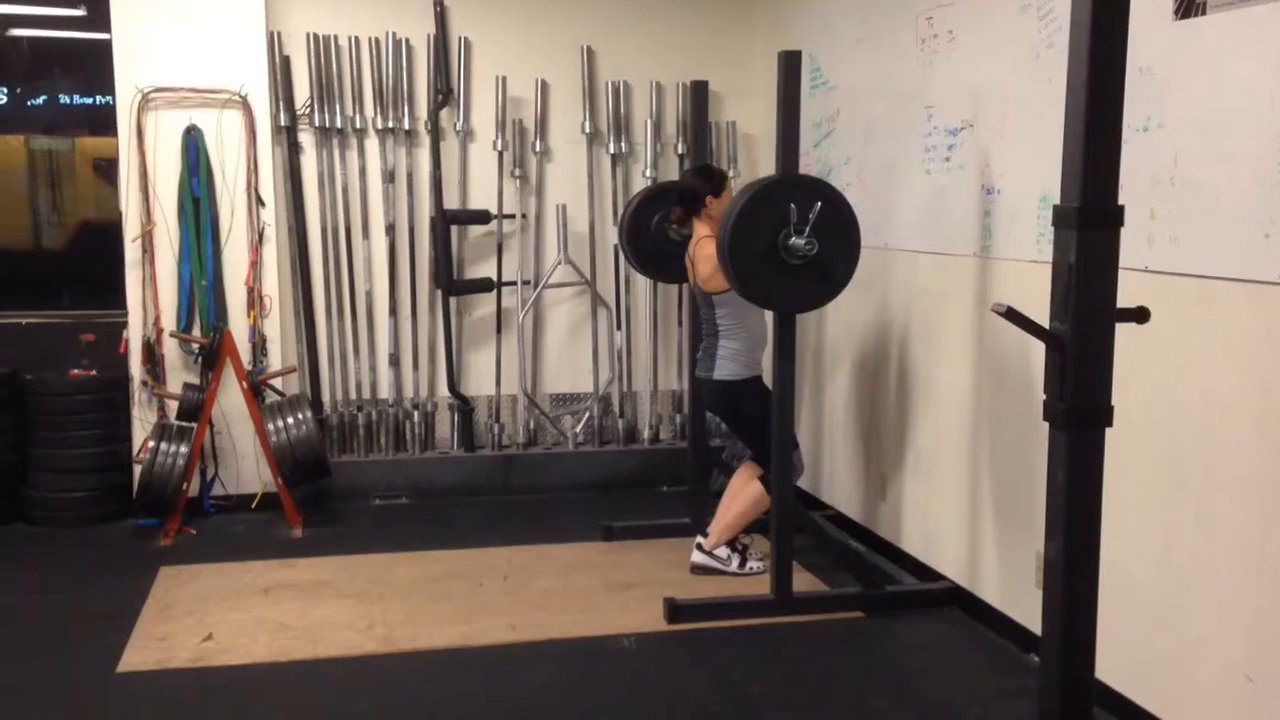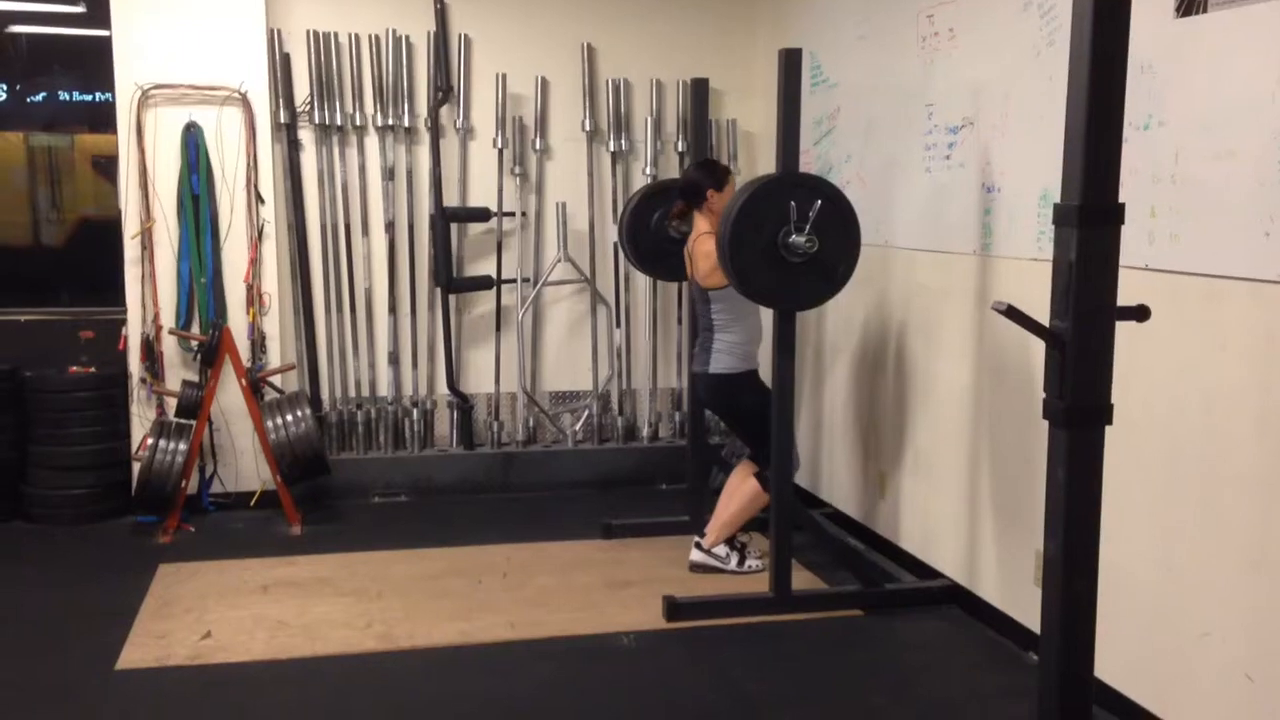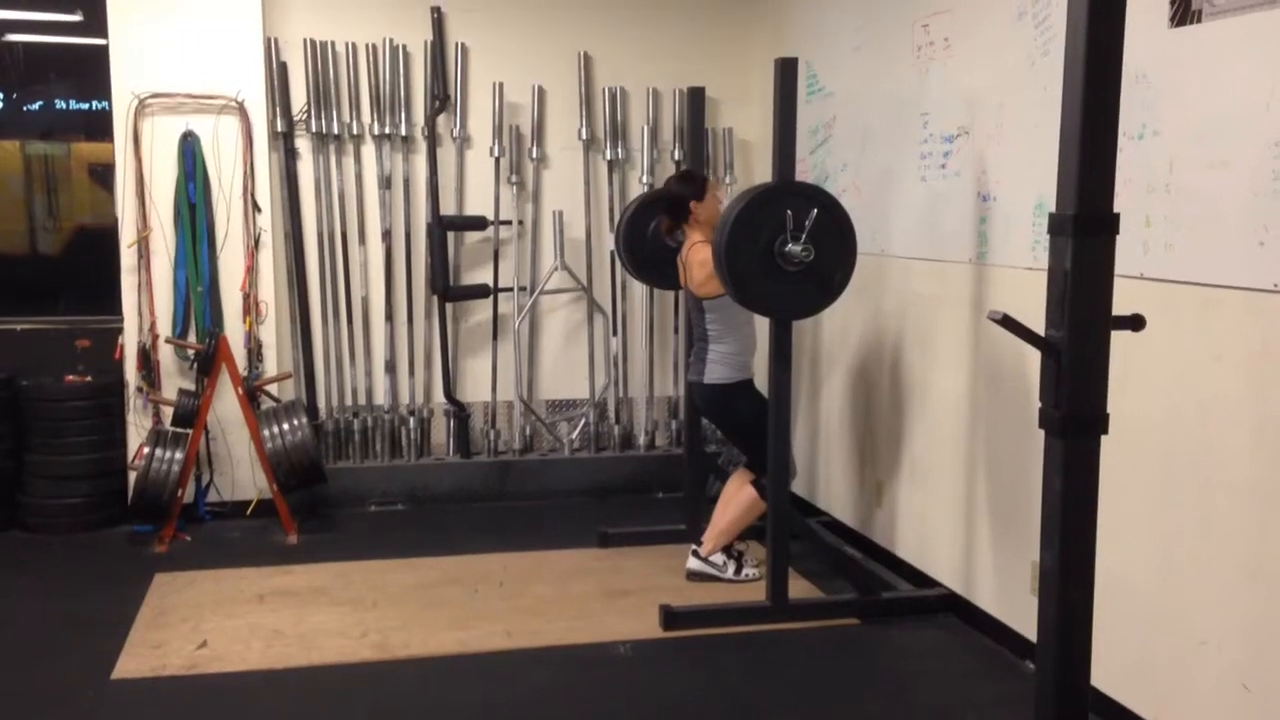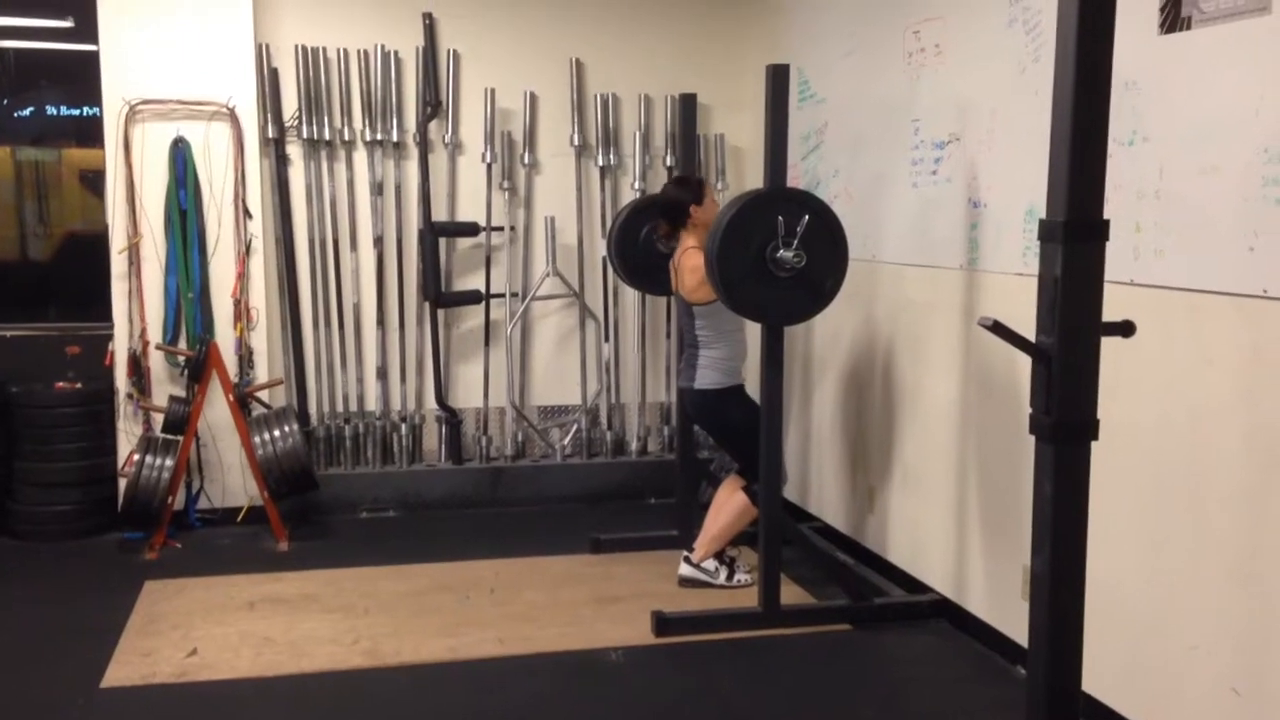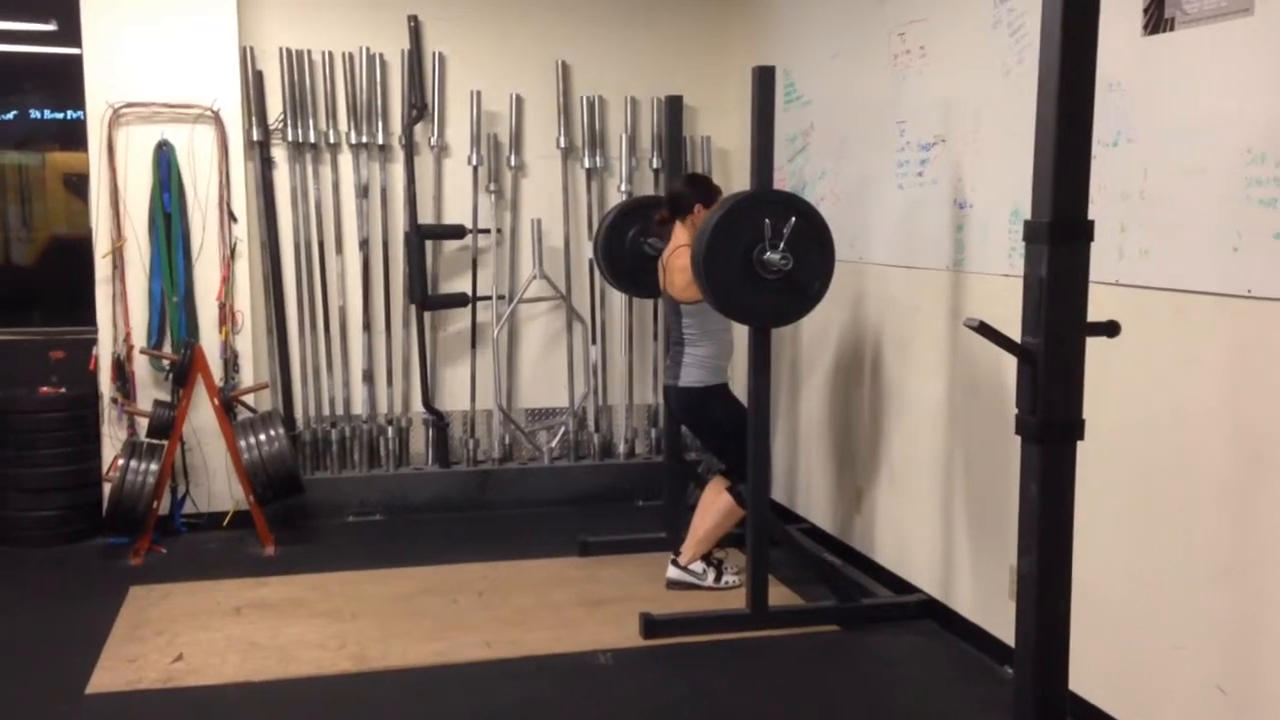
dt=0.3s
person 1, frame 1
left shoulder: (700, 247)
right shoulder: (714, 252)
left hip: (721, 374)
right hip: (733, 379)
left knee: (766, 455)
left ankle: (718, 534)
right ankle: (713, 547)
person 1, frame 2
left shoulder: (697, 242)
right shoulder: (711, 248)
left hip: (715, 369)
right hip: (728, 373)
left knee: (763, 453)
left ankle: (718, 533)
right ankle: (711, 546)
person 1, frame 3
left shoulder: (692, 252)
right shoulder: (707, 257)
left hip: (711, 378)
right hip: (725, 383)
left knee: (760, 461)
left ankle: (714, 541)
right ankle: (708, 554)
person 1, frame 4
left shoulder: (683, 257)
right shoulder: (698, 263)
left hip: (701, 384)
right hip: (715, 389)
left knee: (752, 467)
left ankle: (707, 548)
right ankle: (700, 560)
person 1, frame 5
left shoulder: (673, 255)
right shoulder: (689, 262)
left hip: (686, 384)
right hip: (700, 389)
left knee: (737, 467)
right knee: (751, 475)
left ankle: (695, 550)
right ankle: (688, 562)
